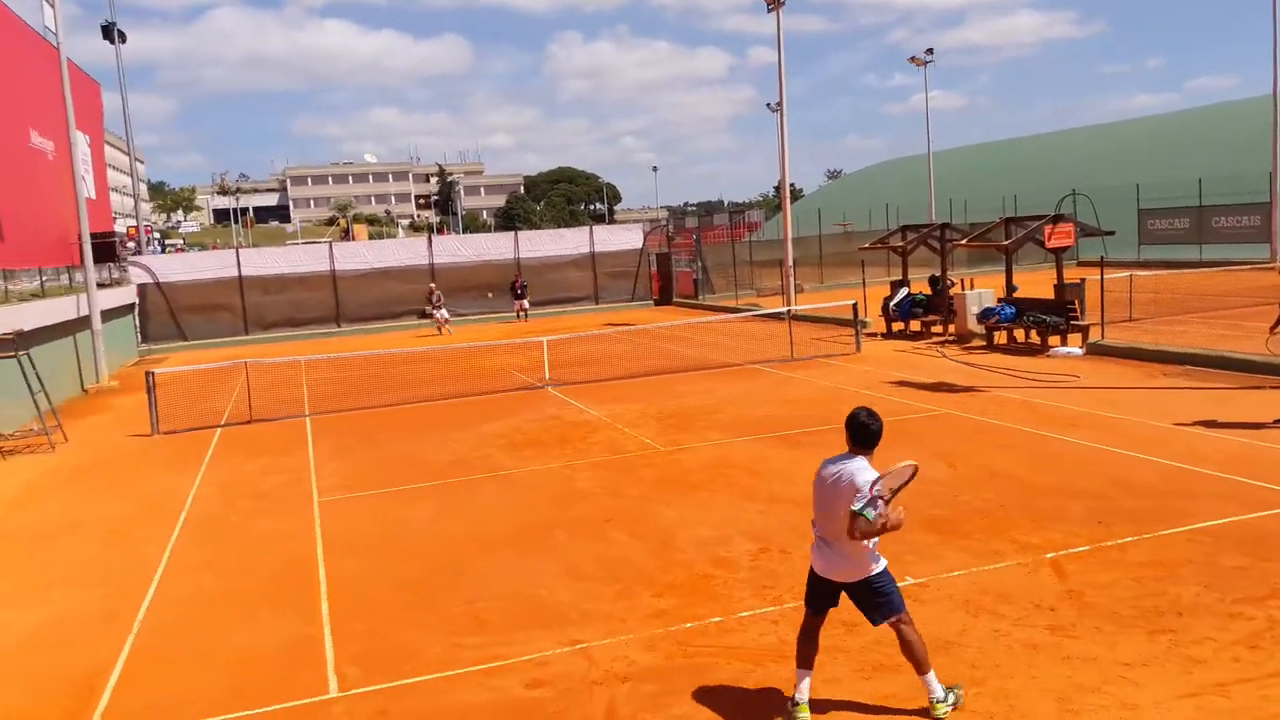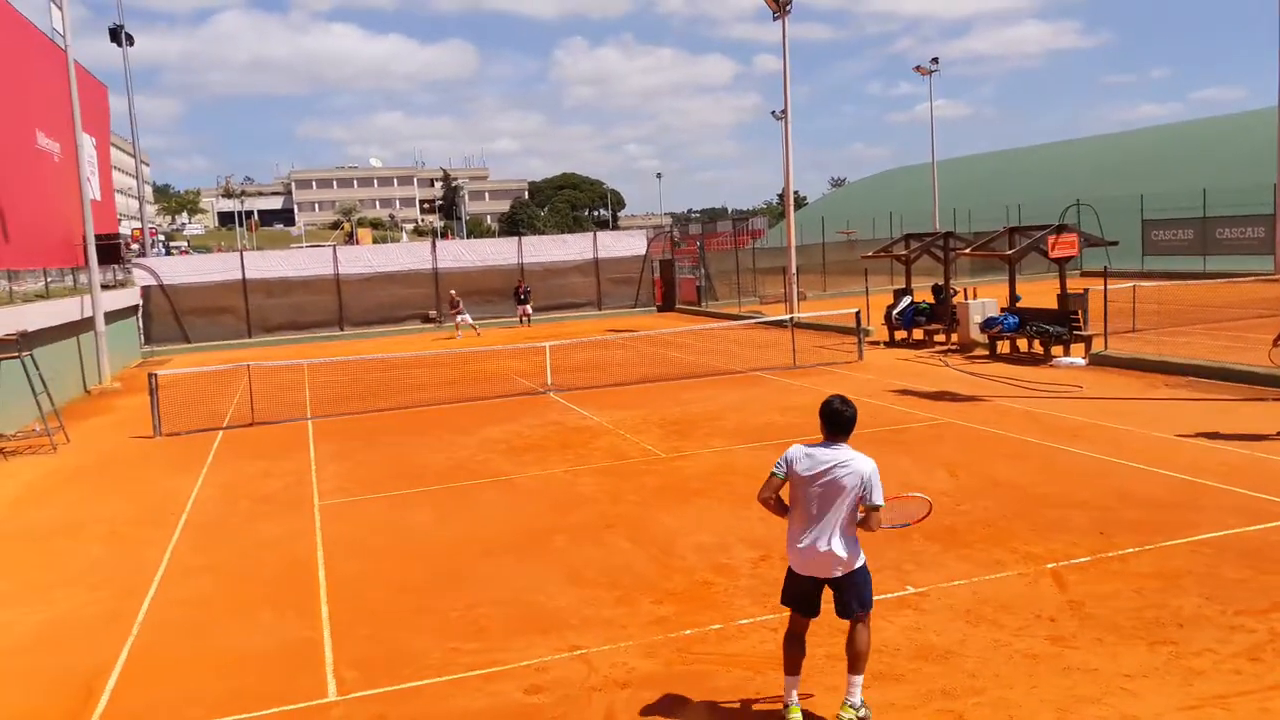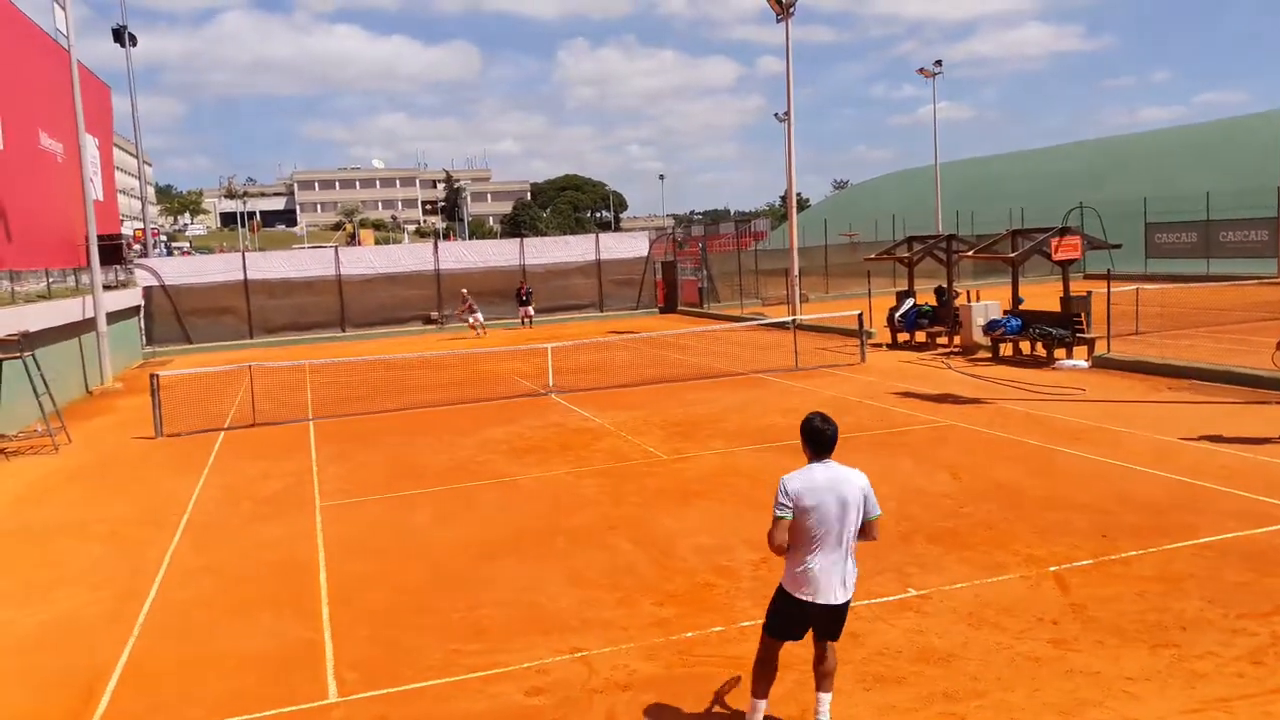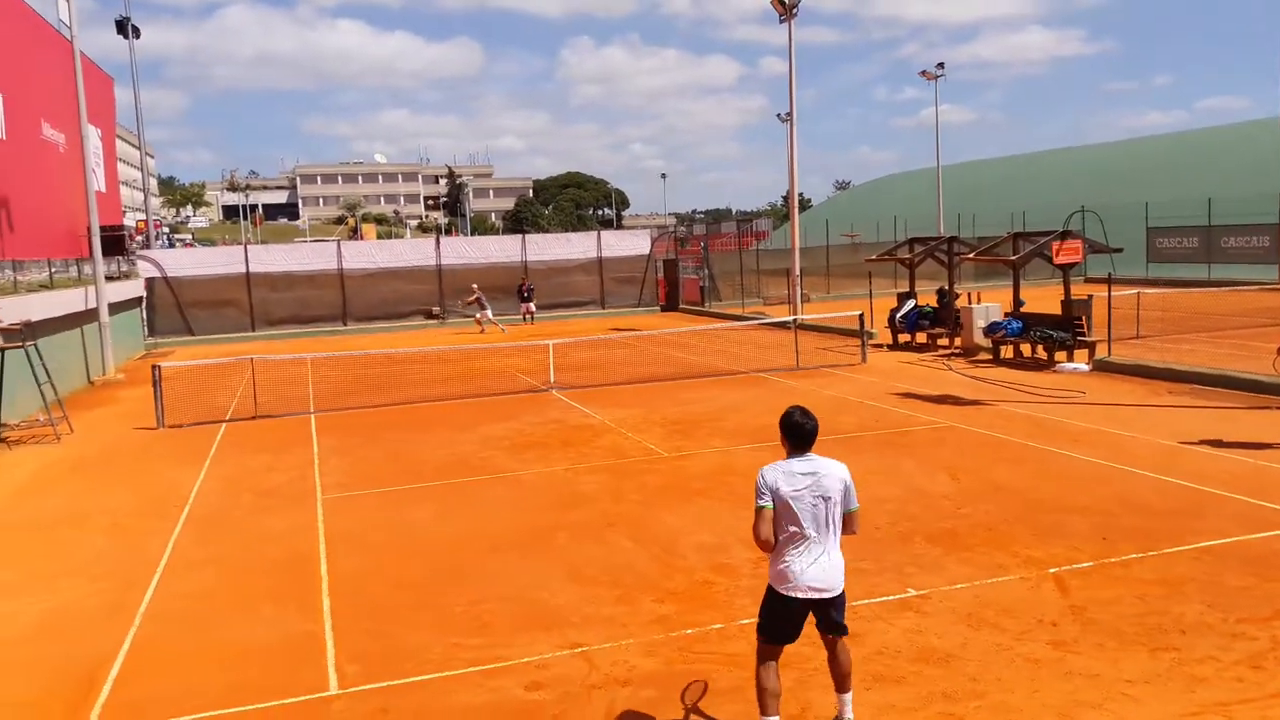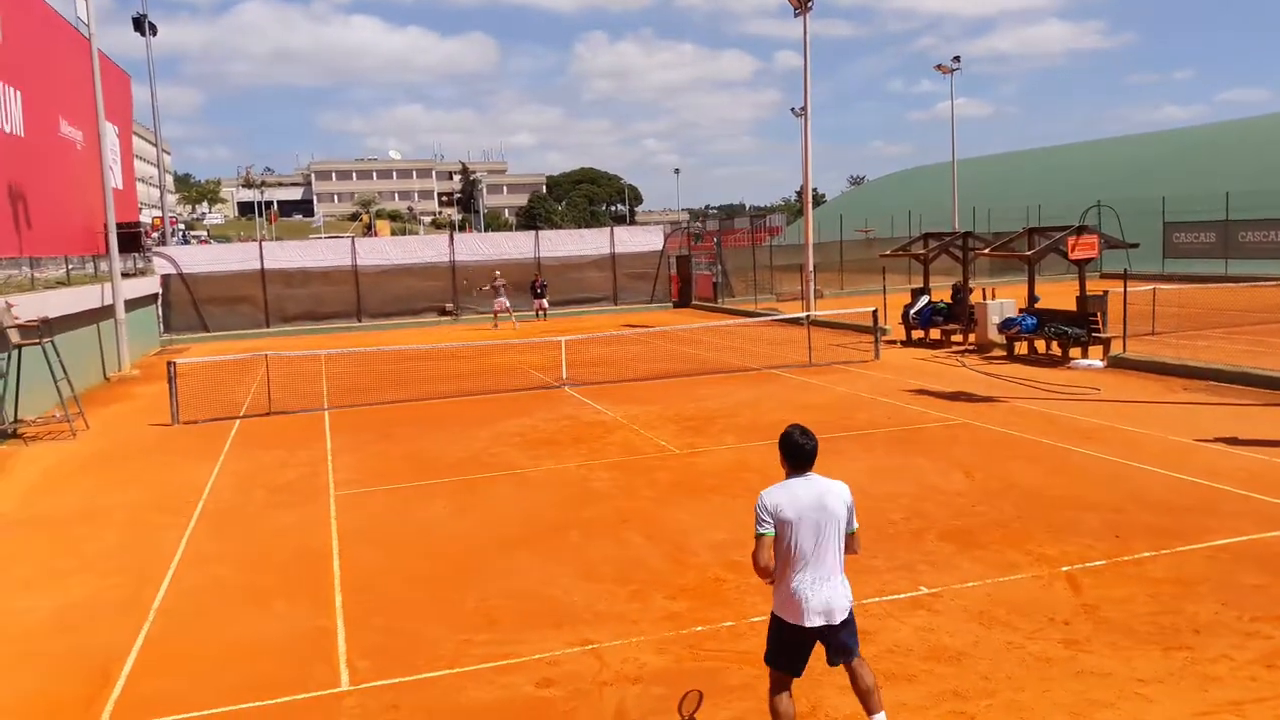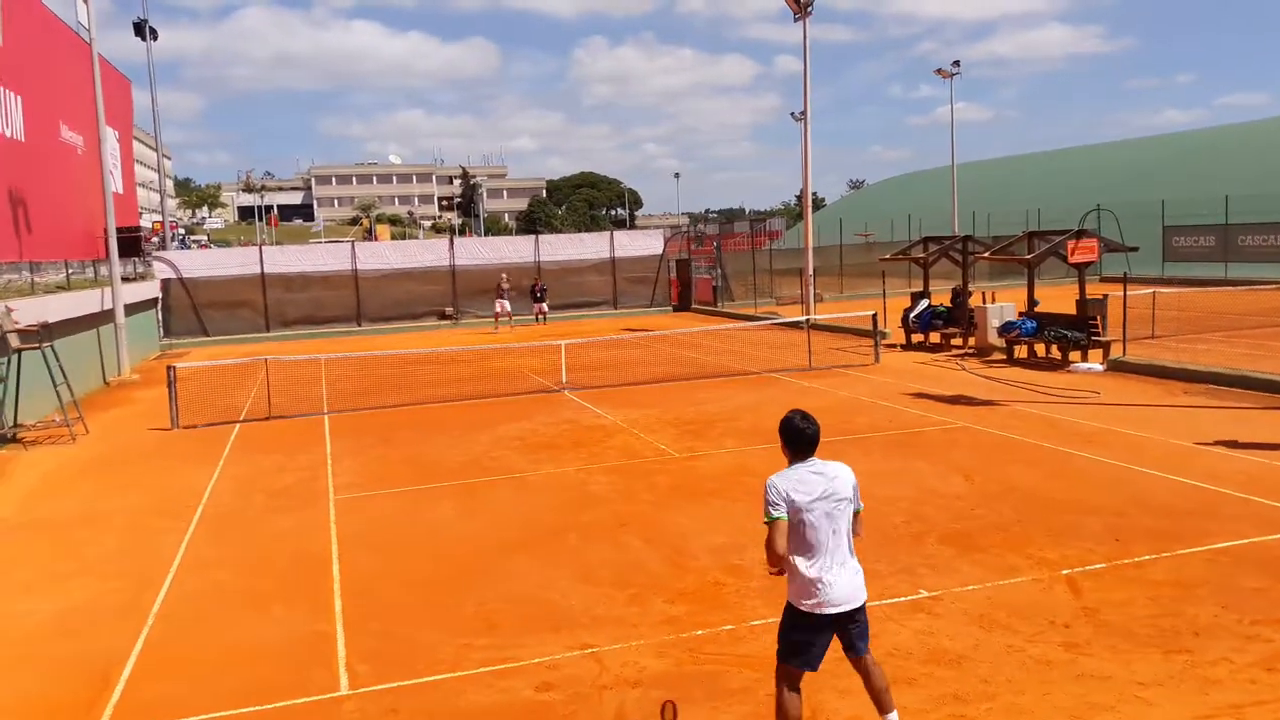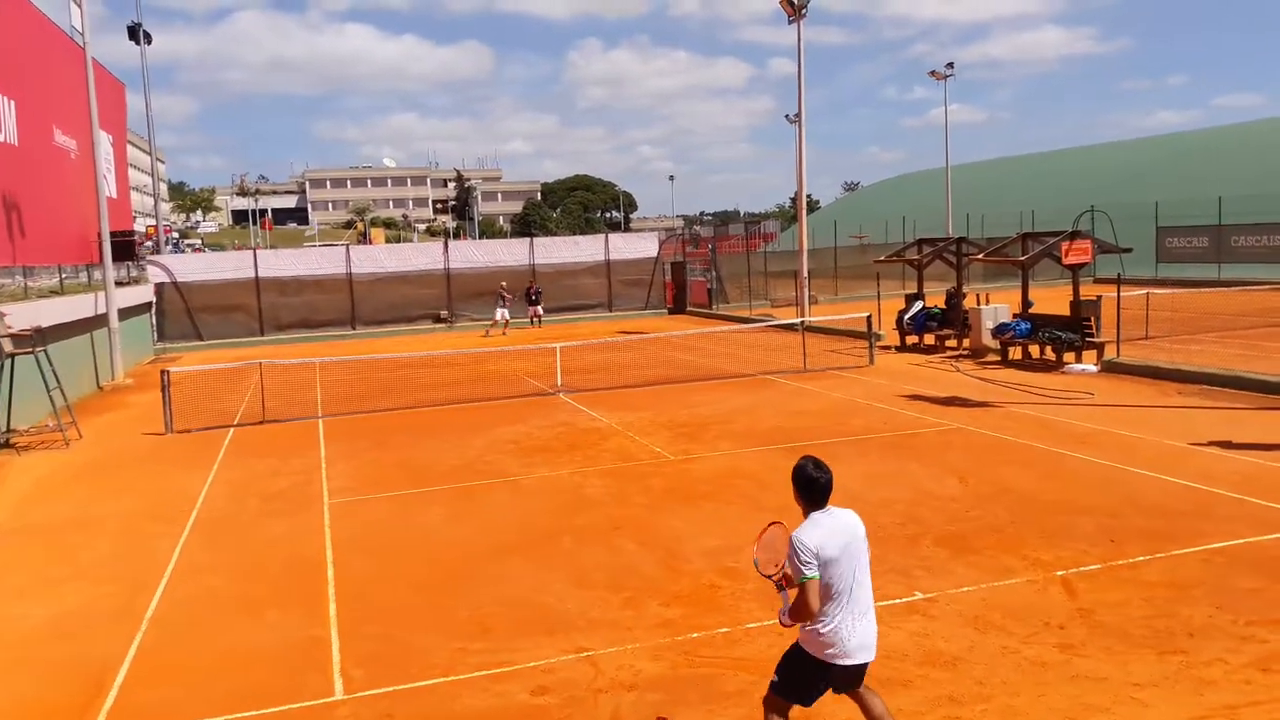
dt=0.2s
person 1, frame 1
left shoulder: (825, 467)
right shoulder: (866, 478)
right elbow: (856, 532)
right wrist: (891, 521)
left hip: (822, 563)
right hip: (861, 568)
left knee: (812, 622)
right knee: (904, 625)
person 1, frame 2
left shoulder: (795, 454)
right shoulder: (865, 467)
left elbow: (765, 497)
right elbow: (873, 524)
left wrist: (795, 515)
right wrist: (855, 519)
left hip: (802, 558)
right hip: (844, 561)
left knee: (797, 625)
right knee: (860, 622)
person 1, frame 3
left shoulder: (790, 483)
right shoulder: (859, 481)
left elbow: (778, 544)
right elbow: (871, 533)
left wrist: (790, 549)
left hip: (799, 585)
right hip: (840, 585)
left knee: (768, 647)
right knee: (825, 645)
person 1, frame 4
left shoulder: (769, 475)
right shoulder: (839, 471)
left elbow: (762, 536)
right elbow: (852, 526)
left wrist: (779, 550)
left hip: (788, 581)
right hip: (830, 579)
left knee: (767, 655)
right knee: (835, 643)
person 1, frame 5
left shoulder: (770, 498)
right shoulder: (840, 491)
left elbow: (762, 563)
right elbow: (853, 547)
left wrist: (771, 578)
left hip: (793, 607)
right hip: (837, 601)
left knee: (780, 682)
right knee: (854, 662)
person 1, frame 6
left shoulder: (779, 485)
right shoulder: (845, 474)
left elbow: (777, 550)
left wrist: (776, 566)
left hip: (810, 598)
right hip: (851, 590)
left knee: (788, 677)
right knee: (863, 660)
person 1, frame 7
left shoulder: (802, 538)
right shoulder: (853, 519)
left elbow: (810, 607)
left wrist: (785, 616)
left hip: (825, 645)
right hip: (864, 638)
right knee: (856, 688)
